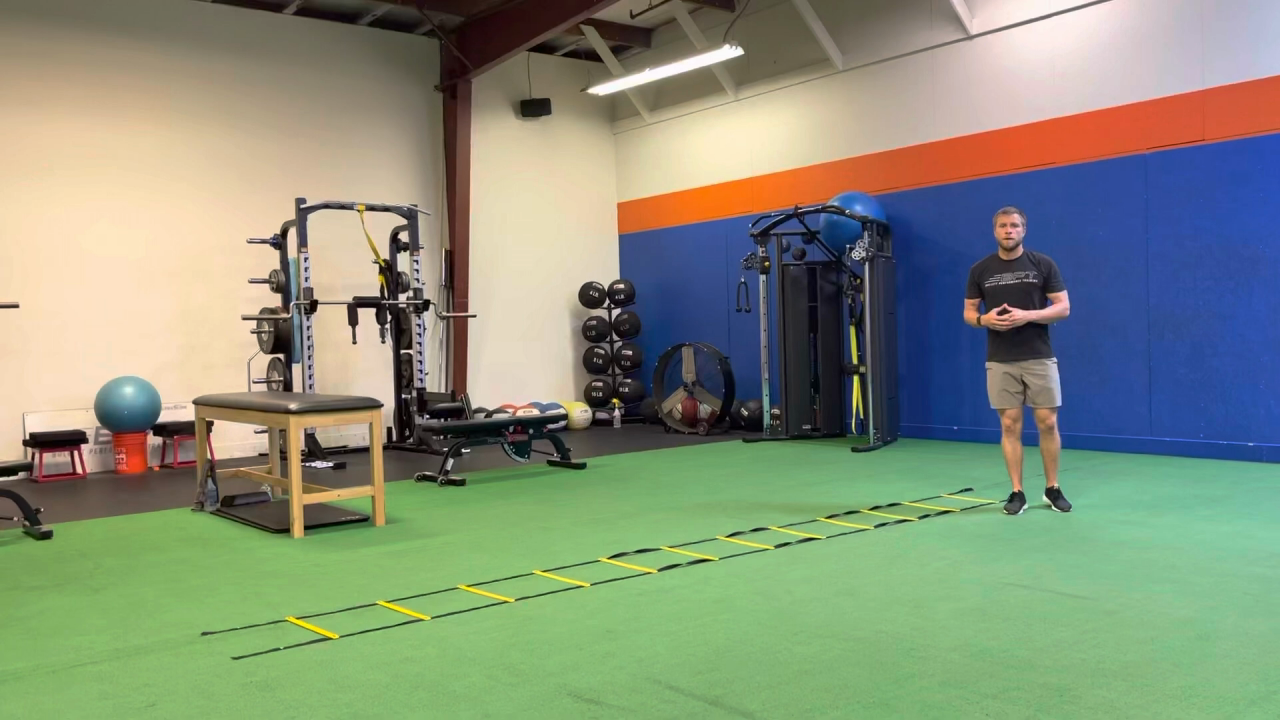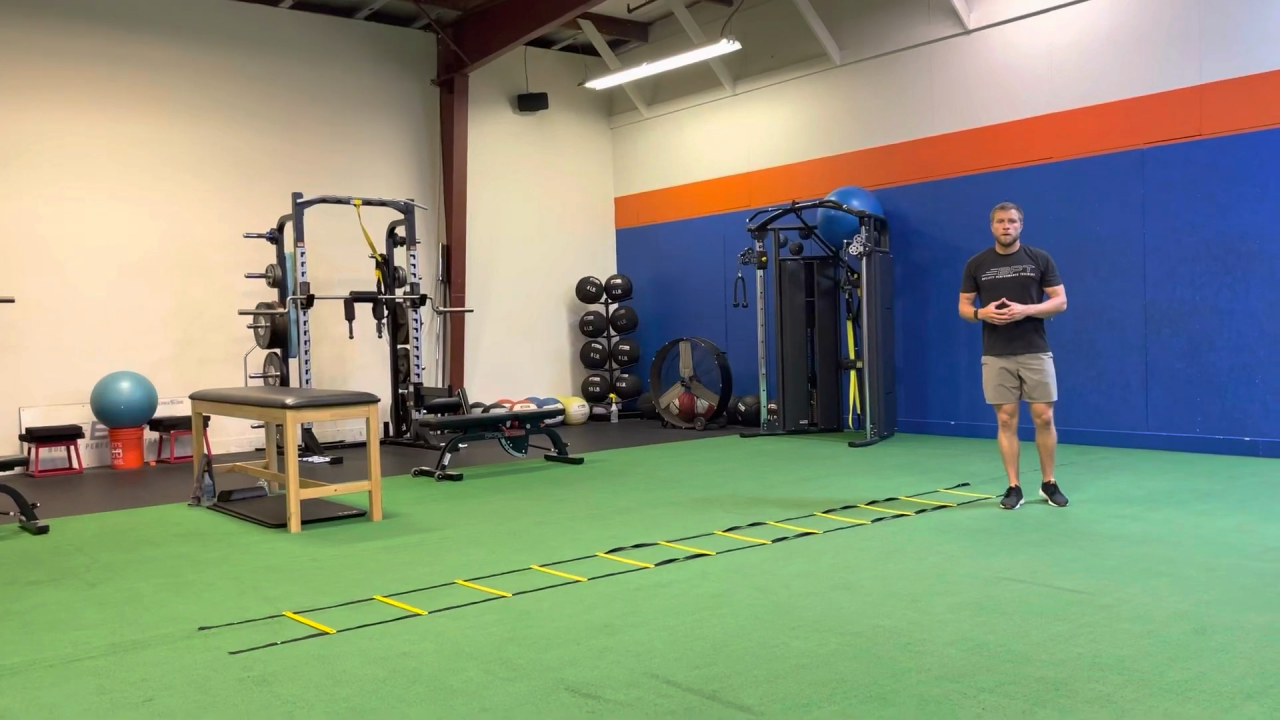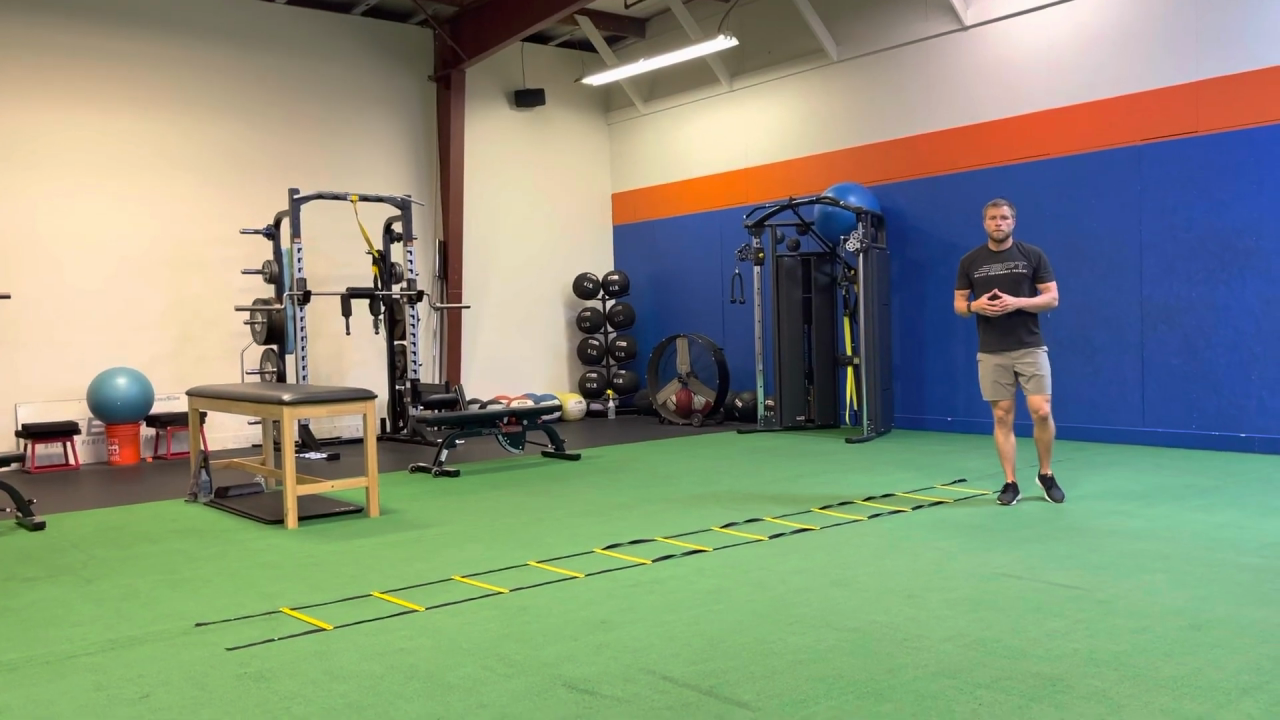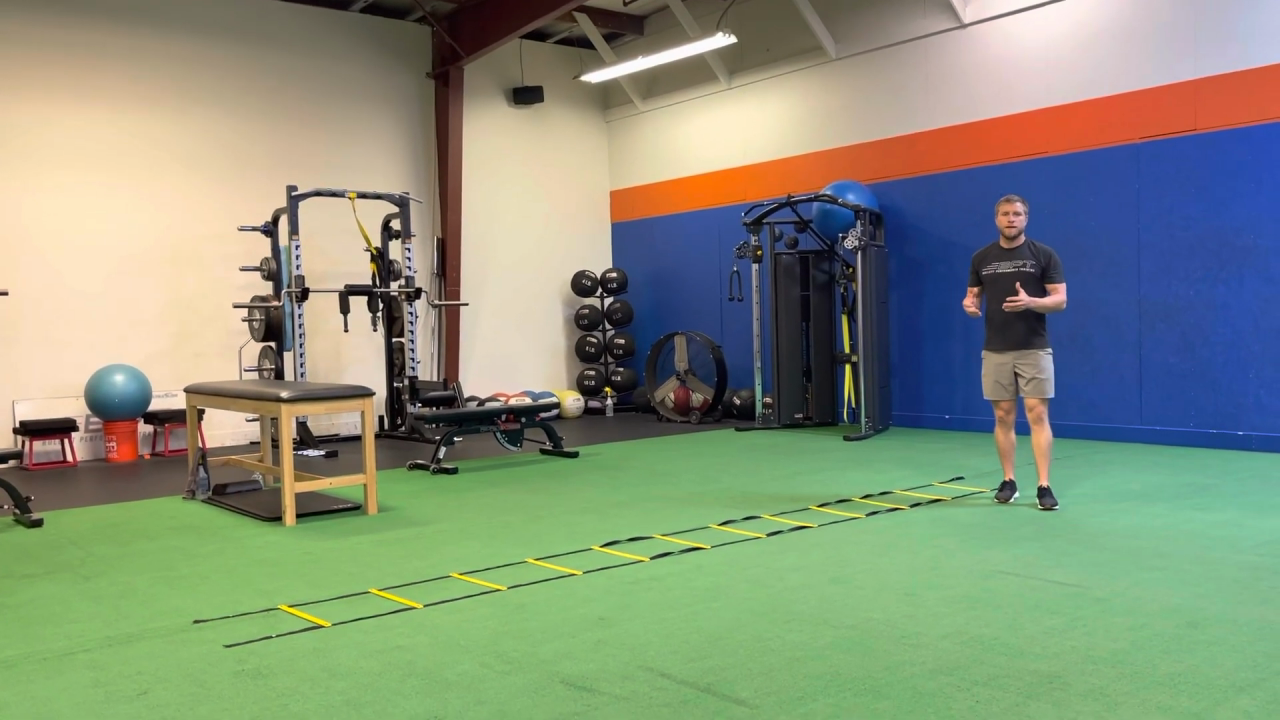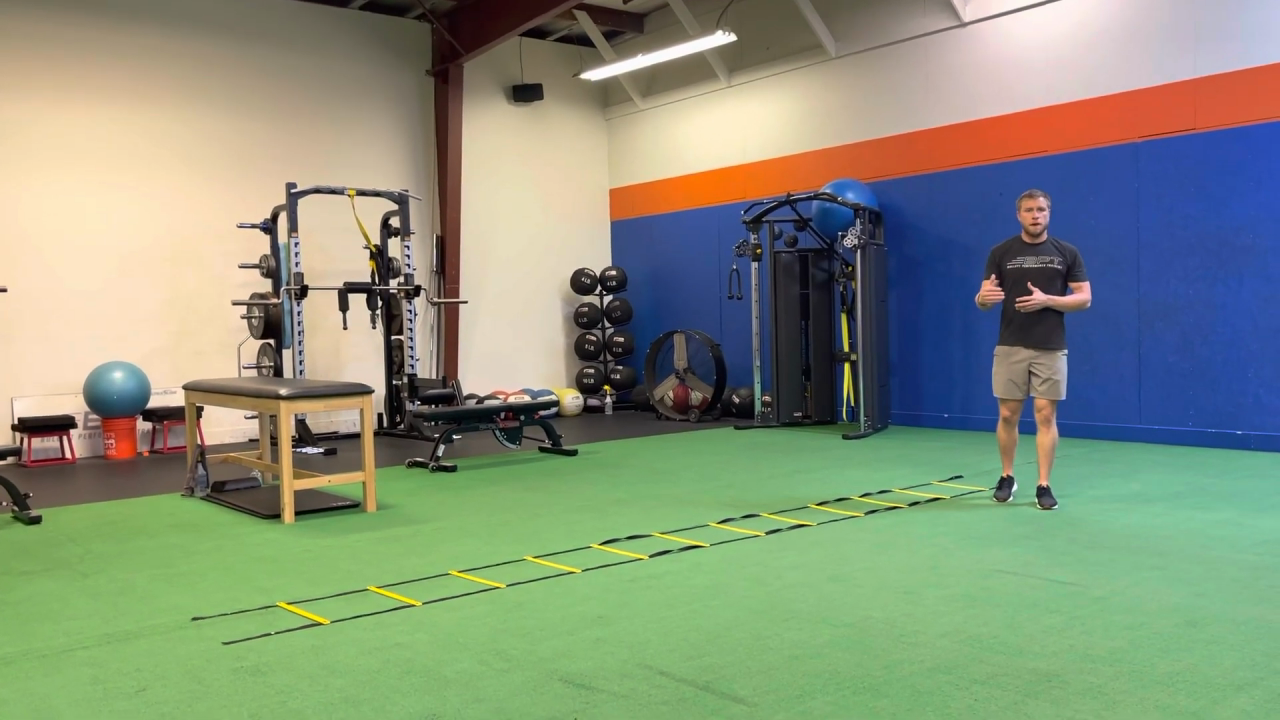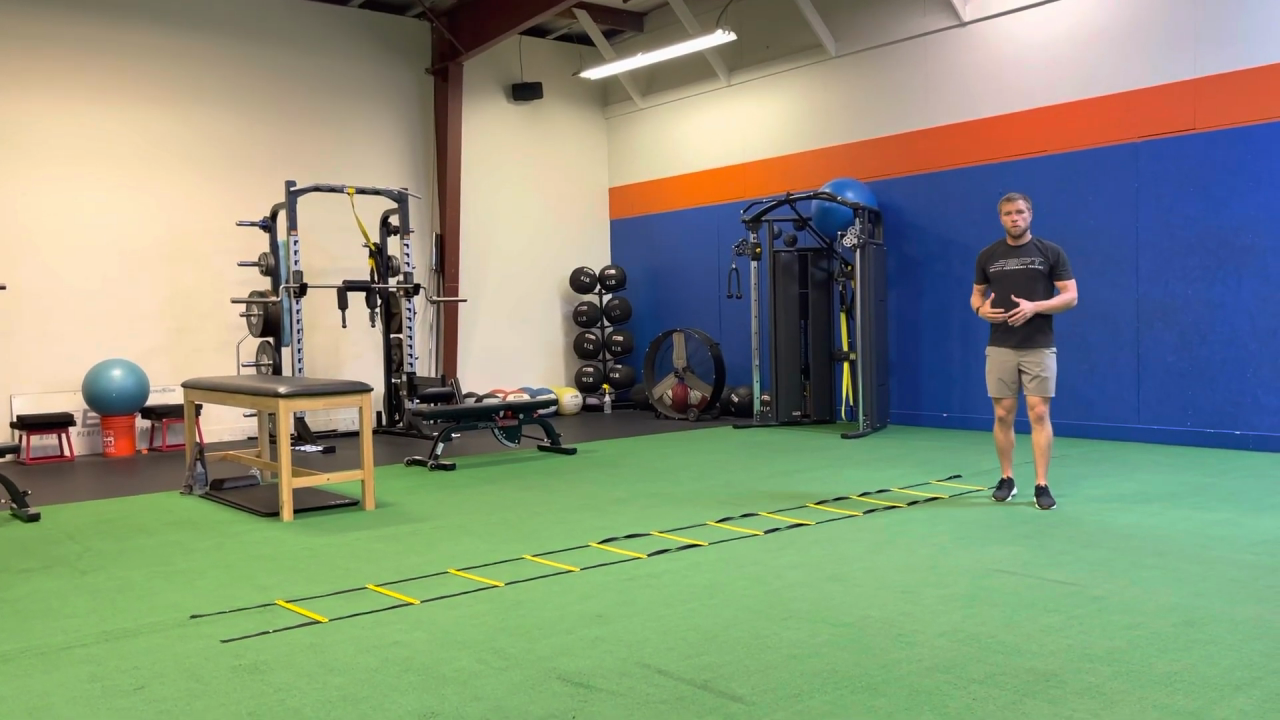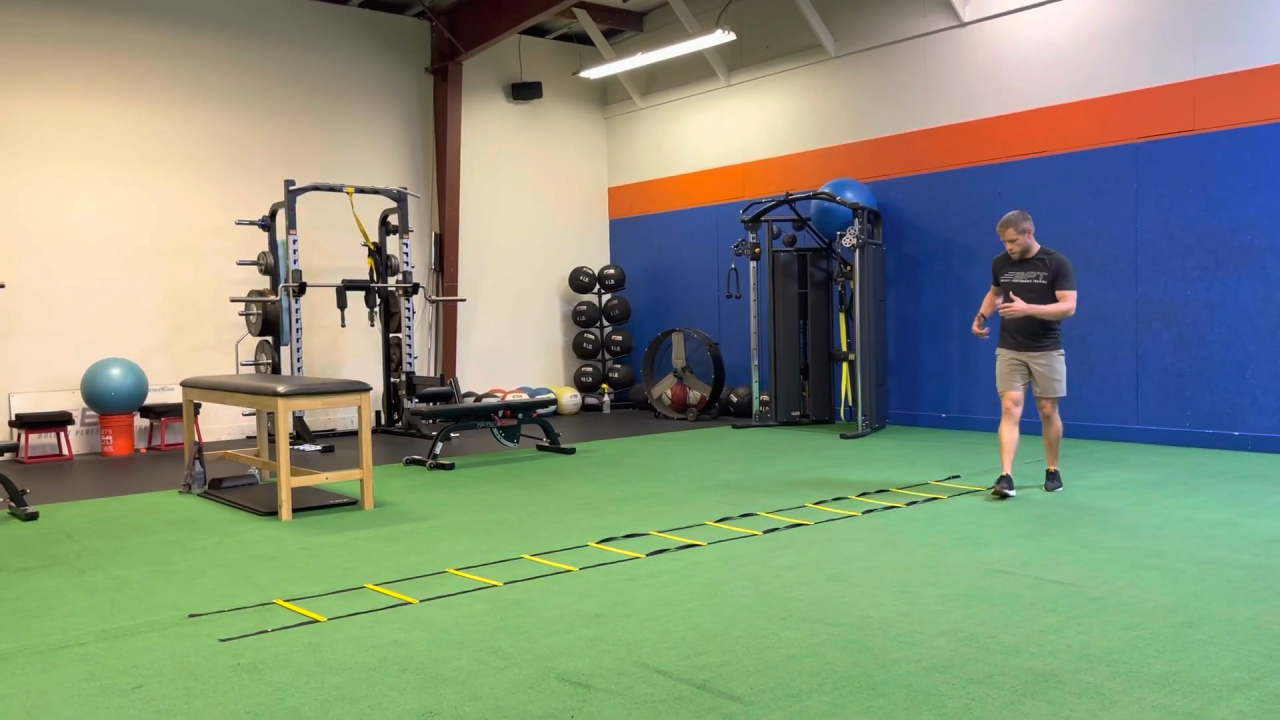
dt=0.7s
person 1, frame 1
left shoulder: (1043, 264)
right shoulder: (980, 269)
left elbow: (1063, 308)
right elbow: (968, 311)
left wrist: (1027, 316)
right wrist: (983, 319)
left hip: (1040, 358)
right hip: (1000, 361)
left knee: (1048, 423)
right knee: (1010, 425)
left ankle: (1053, 489)
right ankle: (1017, 492)
person 1, frame 2
left shoulder: (1040, 259)
right shoulder: (977, 264)
left elbow: (1060, 301)
right elbow: (964, 306)
left wrist: (1026, 310)
right wrist: (982, 313)
left hip: (1036, 352)
right hip: (996, 355)
left knee: (1044, 417)
right knee: (1006, 420)
left ankle: (1049, 483)
right ankle: (1014, 486)
person 1, frame 3
left shoulder: (1033, 255)
right shoulder: (970, 261)
left elbow: (1052, 298)
right elbow: (958, 304)
left wrist: (1017, 302)
right wrist: (975, 306)
left hip: (1030, 347)
right hip: (991, 352)
left knee: (1042, 412)
right knee: (1002, 417)
left ankle: (1046, 475)
right ankle: (1010, 482)
person 1, frame 4
left shoulder: (1044, 255)
right shoulder: (981, 258)
left elbow: (1060, 300)
right elbow: (972, 297)
left wrist: (1030, 302)
right wrist: (969, 305)
left hip: (1035, 349)
right hip: (995, 350)
left knee: (1038, 415)
right knee: (1003, 417)
left ankle: (1044, 486)
right ankle: (1009, 481)
person 1, frame 5
left shoulder: (1067, 252)
right shoulder: (1001, 252)
left elbow: (1084, 298)
right elbow: (983, 298)
left wrist: (1047, 300)
right wrist: (985, 297)
left hip: (1051, 348)
right hip: (1010, 348)
left knee: (1046, 415)
right knee: (1008, 415)
left ankle: (1043, 485)
right ankle: (1007, 477)
person 1, frame 6
left shoulder: (1051, 252)
right shoulder: (987, 256)
left elbow: (1070, 296)
right elbow: (977, 294)
left wrist: (1034, 307)
right wrist: (981, 309)
left hip: (1039, 348)
right hip: (1000, 348)
left knee: (1039, 414)
right knee: (1003, 414)
left ankle: (1042, 485)
right ankle: (1007, 478)
person 1, frame 7
left shoulder: (1058, 263)
right shoulder: (1000, 263)
left elbow: (1068, 307)
left wrist: (1028, 309)
right wrist: (982, 315)
left hip: (1046, 350)
right hip: (1009, 350)
left knee: (1048, 412)
right knee: (1010, 410)
left ankle: (1052, 470)
right ankle: (1006, 476)
